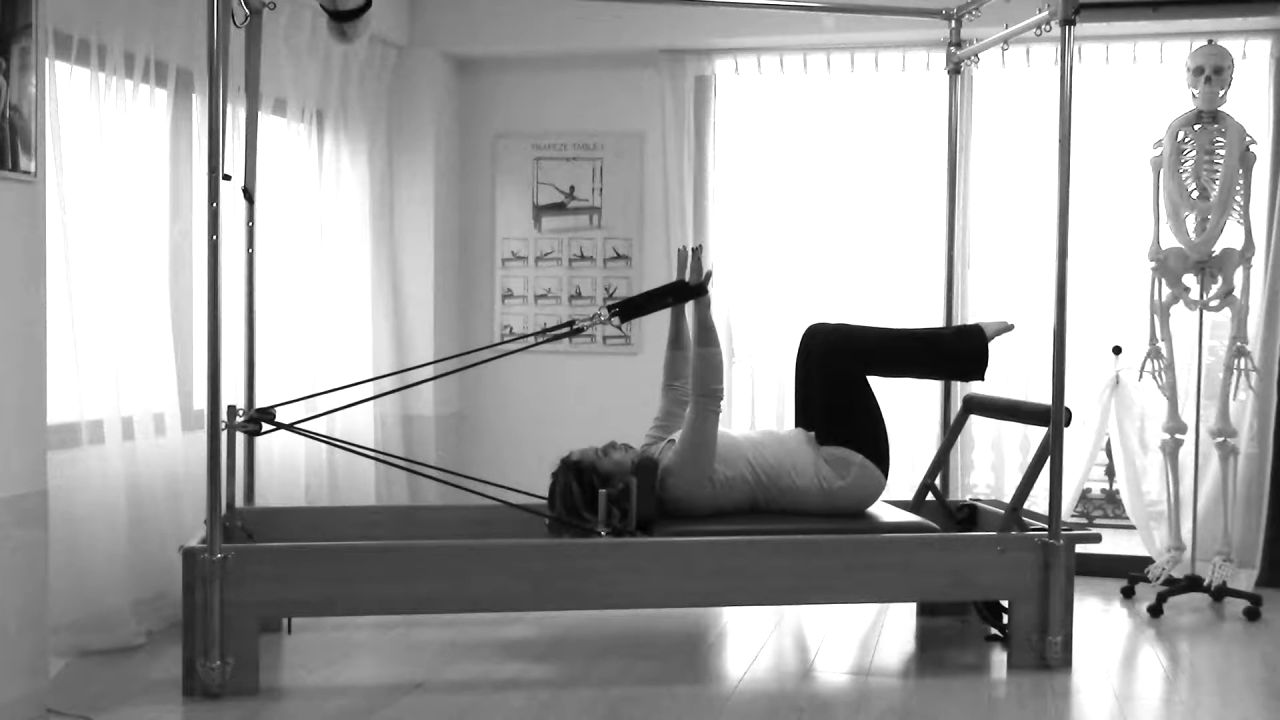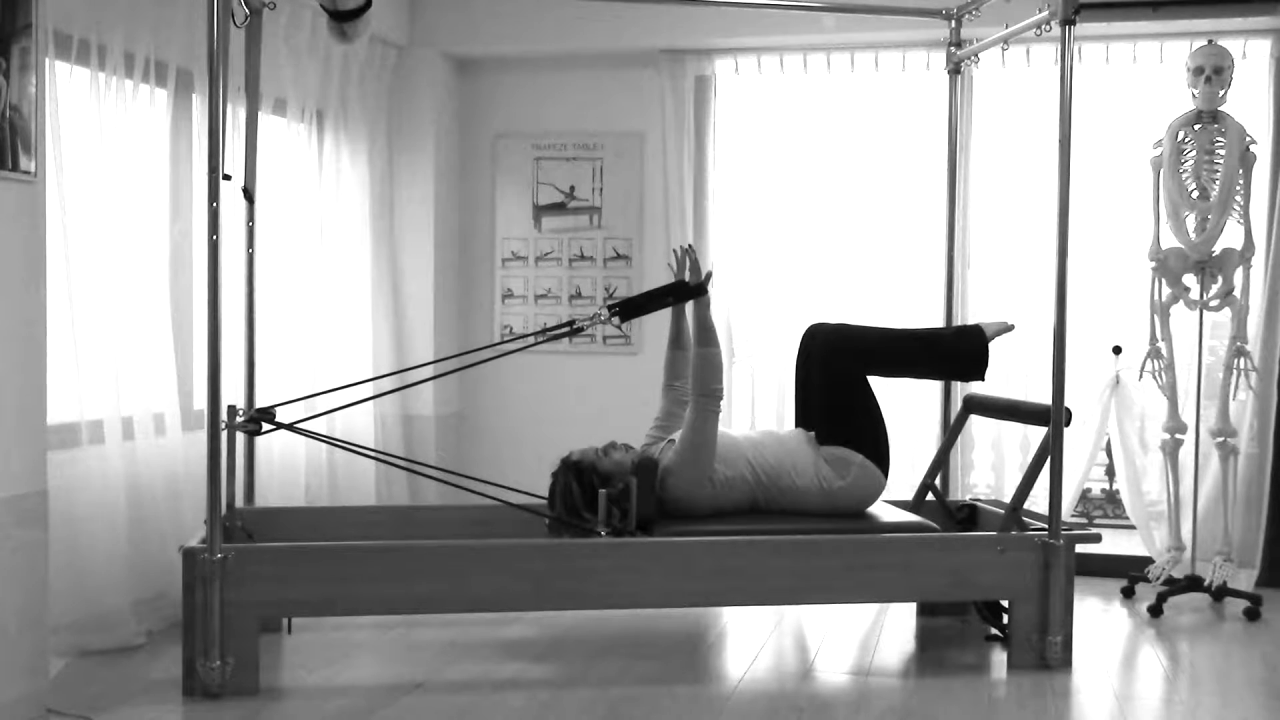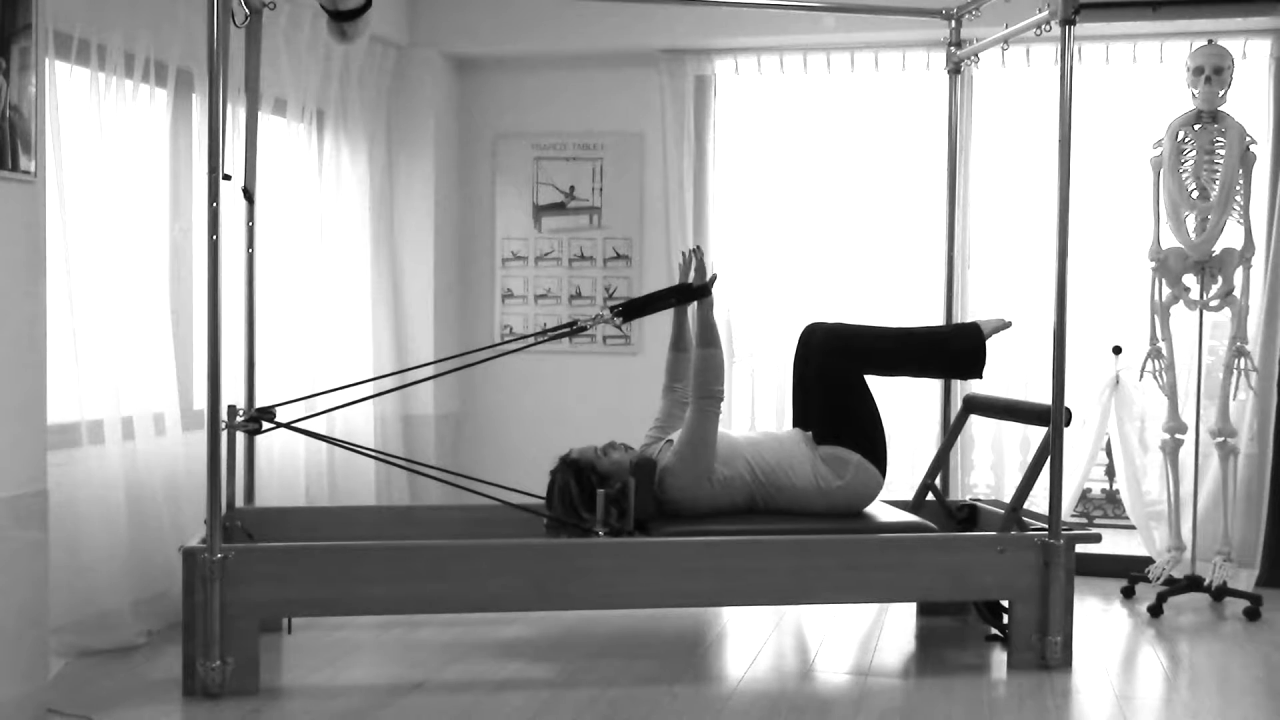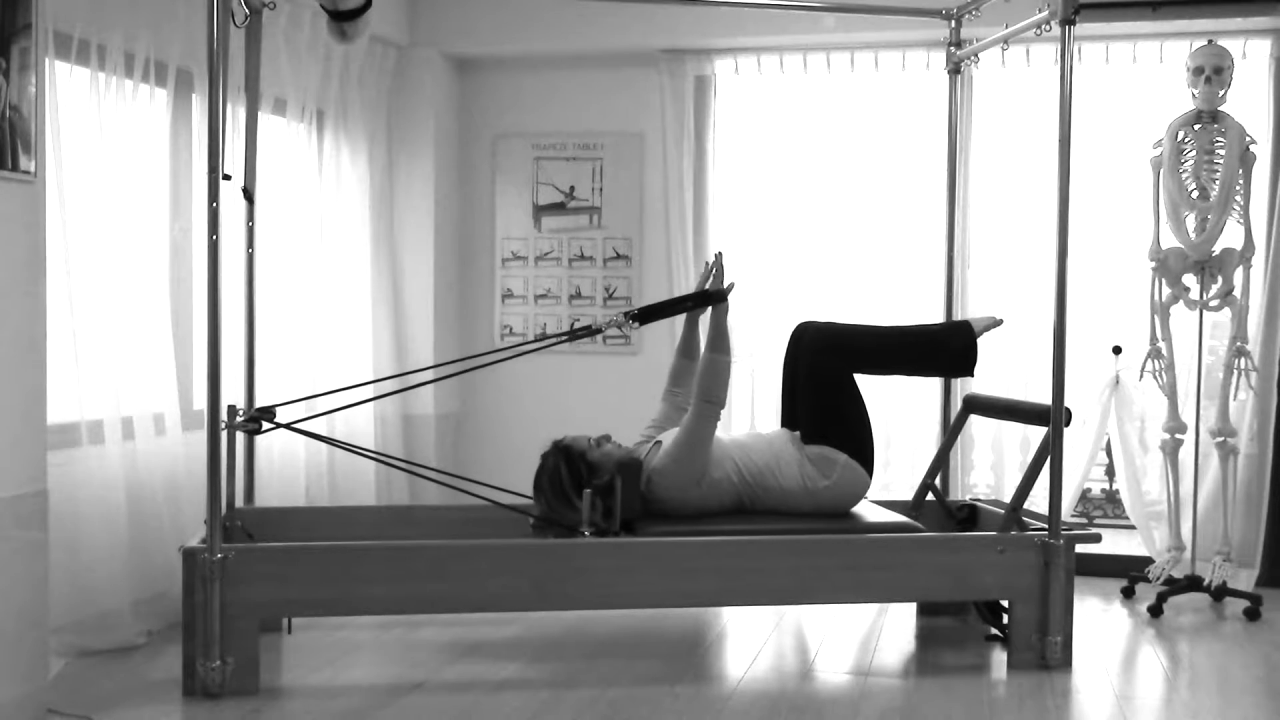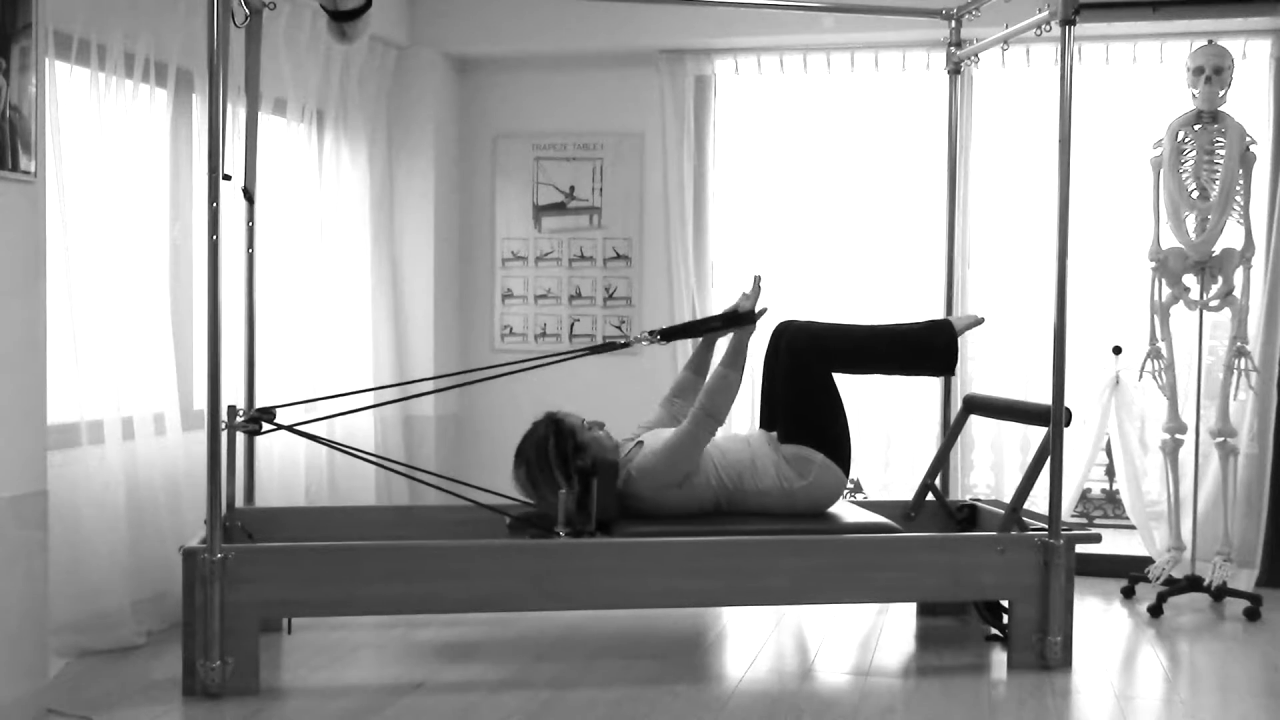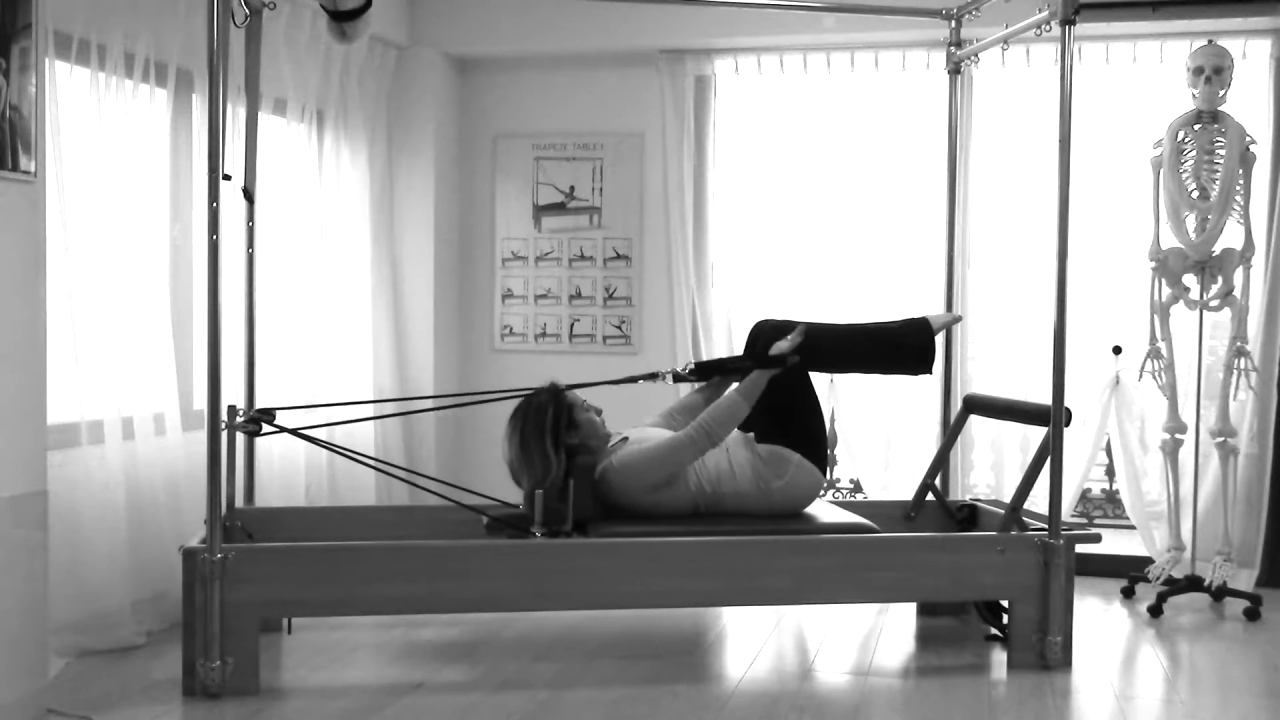
dt=0.3s
person 1, frame 1
left shoulder: (655, 456)
right shoulder: (677, 481)
left elbow: (676, 391)
right elbow: (705, 398)
left wrist: (678, 306)
right wrist: (700, 307)
left hip: (812, 459)
right hip: (847, 473)
left knee: (819, 340)
right knee: (832, 344)
left ankle: (963, 348)
right ankle: (970, 346)
person 1, frame 2
left shoulder: (654, 455)
right shoulder: (678, 480)
left elbow: (677, 390)
right elbow: (705, 398)
left wrist: (678, 306)
right wrist: (699, 306)
left hip: (813, 459)
right hip: (847, 473)
left knee: (822, 340)
right knee: (834, 344)
left ankle: (965, 346)
right ankle: (970, 346)
person 1, frame 3
left shoulder: (654, 455)
right shoulder: (677, 480)
left elbow: (677, 392)
right elbow: (705, 400)
left wrist: (681, 308)
right wrist: (703, 309)
left hip: (810, 458)
right hip: (844, 472)
left knee: (818, 339)
right knee: (831, 344)
left ankle: (964, 344)
right ankle: (968, 343)
person 1, frame 4
left shoulder: (644, 457)
right shoulder: (666, 478)
left elbow: (678, 396)
right elbow: (707, 403)
left wrist: (694, 315)
right wrist: (717, 315)
left hip: (801, 459)
right hip: (831, 472)
left knee: (811, 339)
right knee: (822, 344)
left ankle: (956, 340)
right ankle: (960, 340)
person 1, frame 5
left shoulder: (626, 456)
right shoulder: (645, 476)
left elbow: (676, 406)
right elbow: (708, 415)
left wrist: (711, 336)
right wrist: (741, 335)
left hip: (776, 459)
right hip: (809, 472)
left knee: (790, 338)
right knee: (800, 343)
left ankle: (937, 340)
right ankle: (941, 339)
person 1, frame 6
left shoulder: (604, 457)
right shoulder: (622, 471)
left elbow: (669, 422)
right elbow: (703, 433)
left wrist: (723, 377)
right wrist: (768, 368)
left hip: (761, 464)
right hip: (787, 474)
left knee: (770, 336)
right knee: (776, 341)
left ankle: (912, 340)
right ankle: (917, 339)
